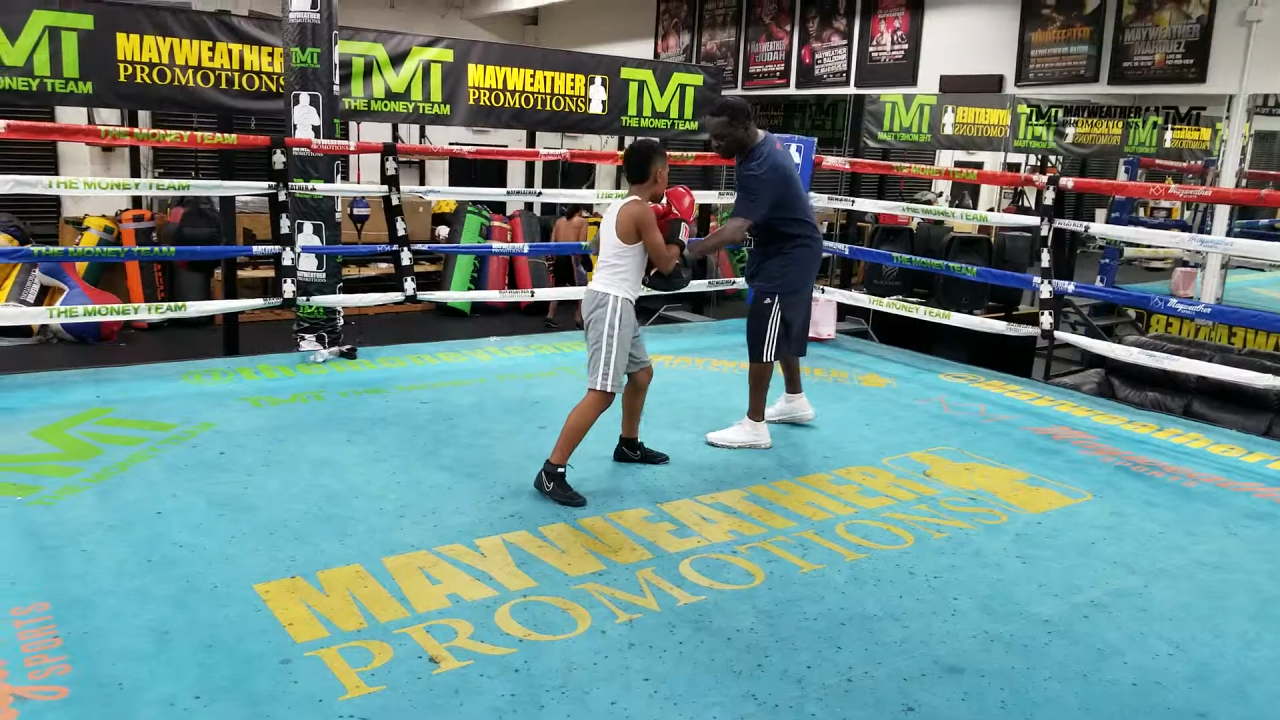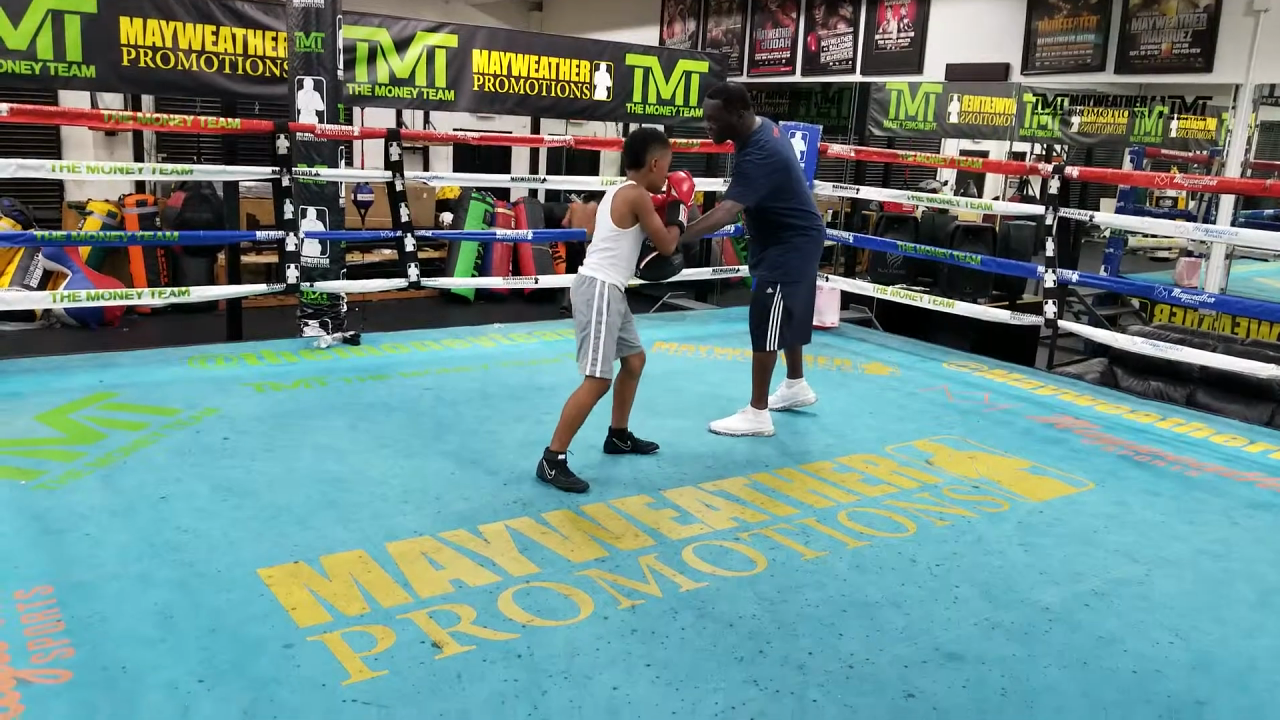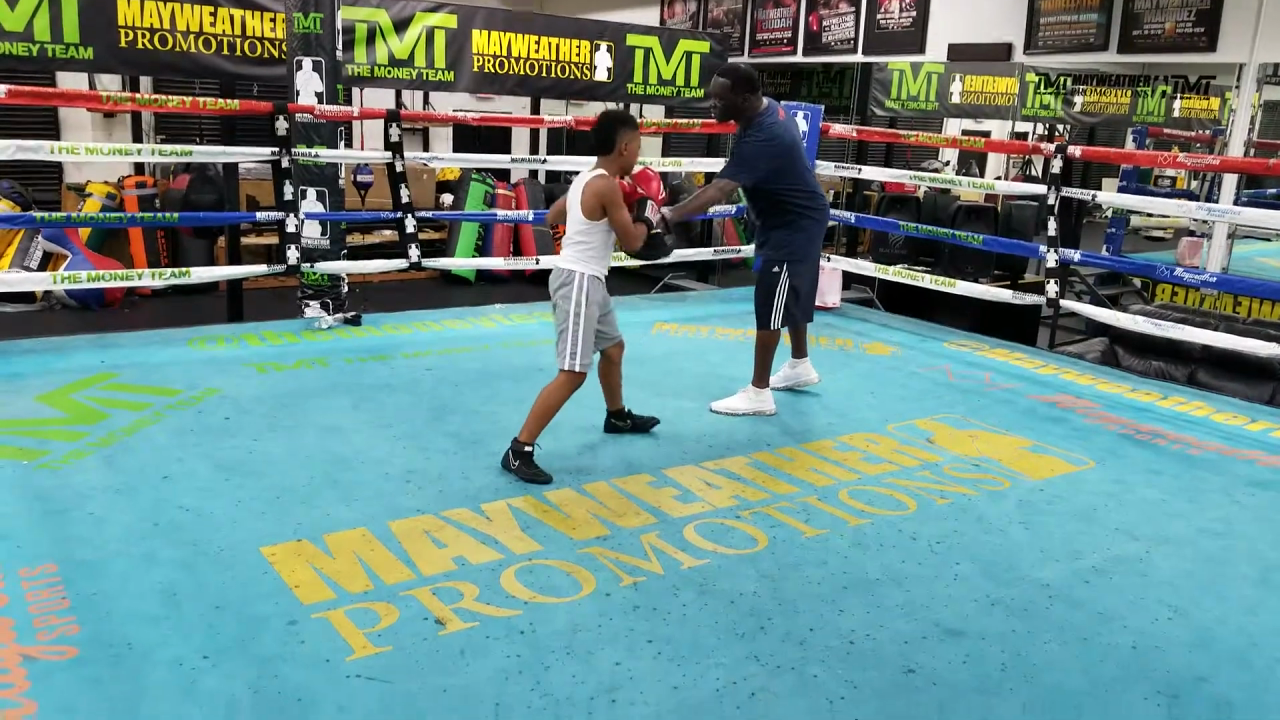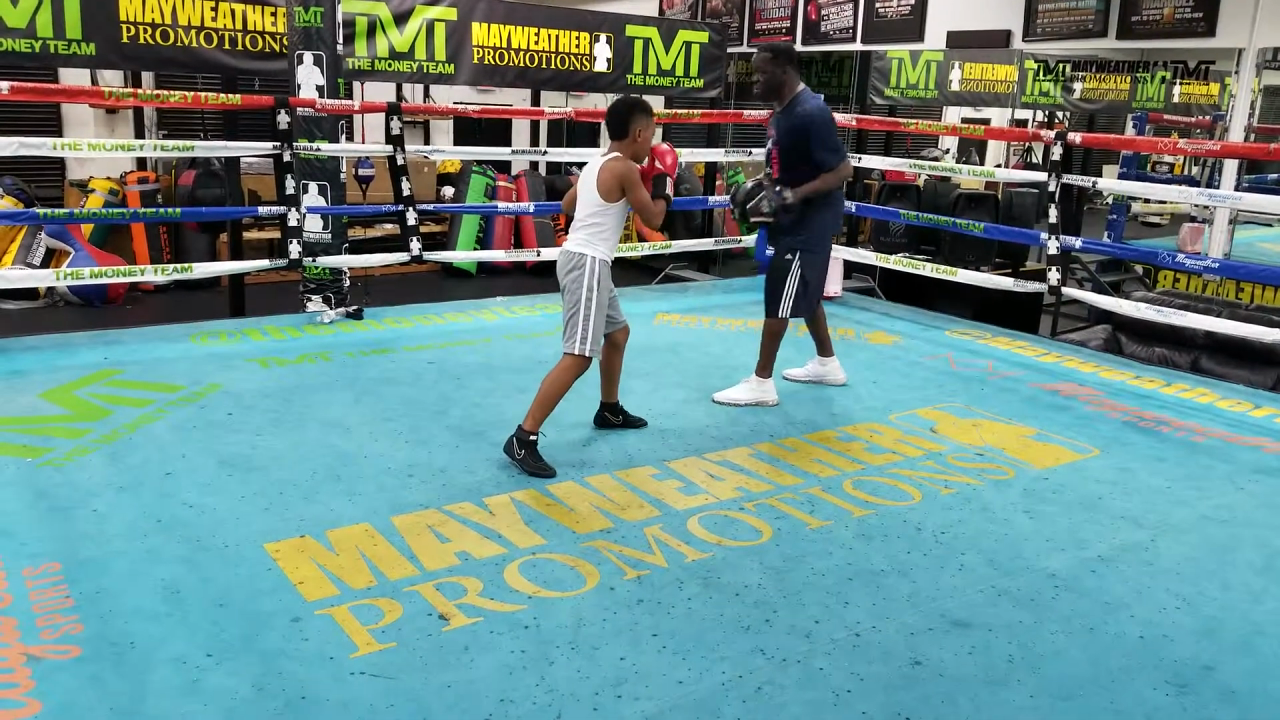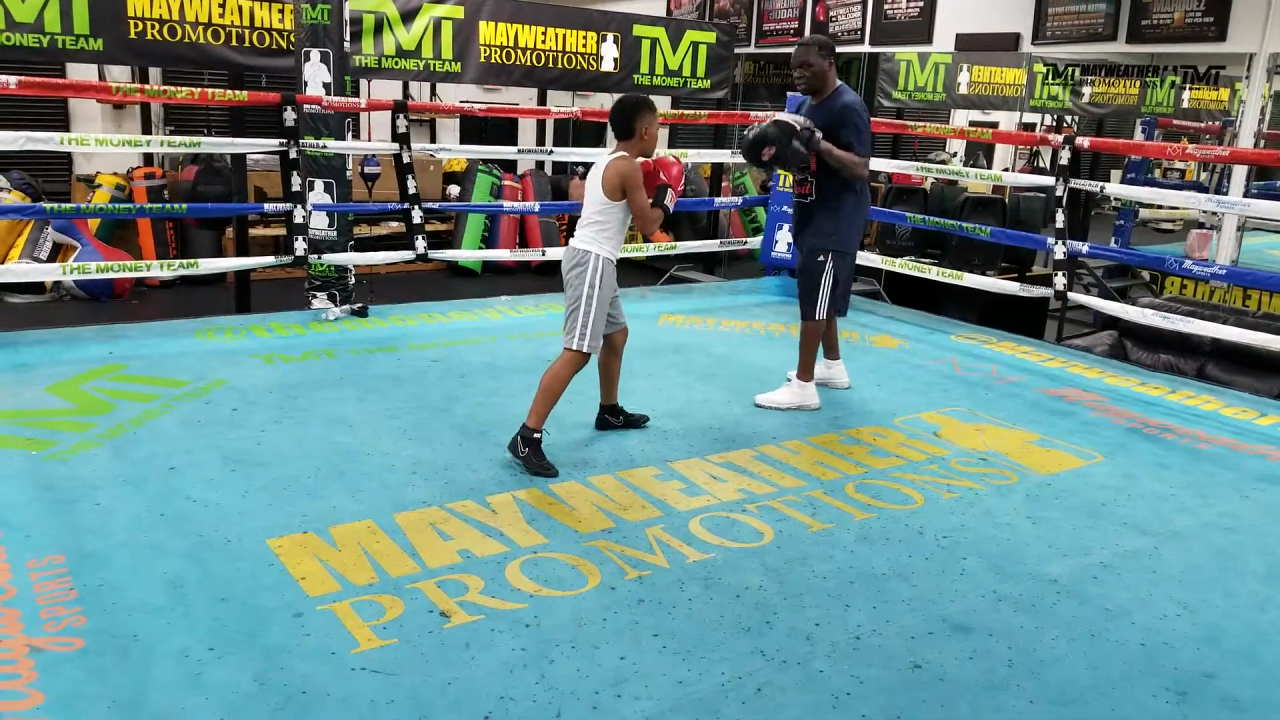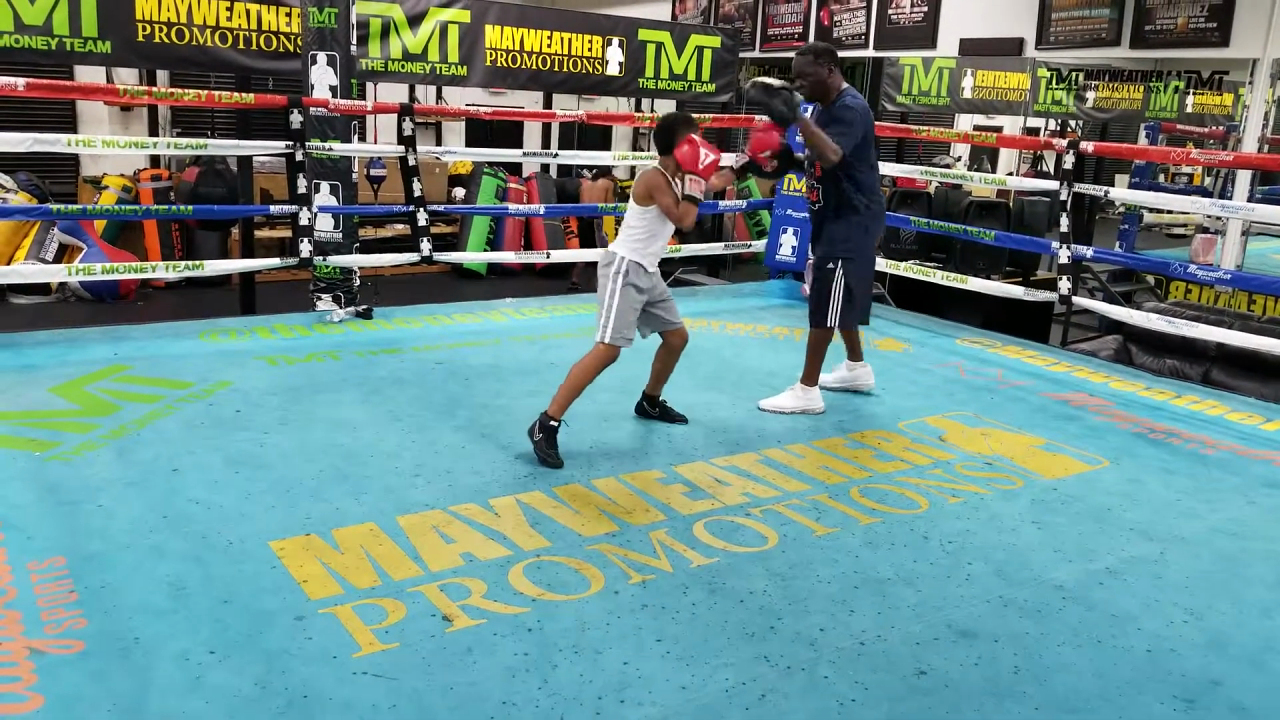
dt=0.5s
person 1, frame 1
left shoulder: (619, 207)
right shoulder: (641, 211)
left elbow: (597, 245)
right elbow: (665, 264)
right wrist: (680, 224)
left hip: (613, 302)
right hip: (611, 303)
left knee: (642, 373)
right knee: (601, 392)
left ankle: (629, 445)
right ankle: (552, 472)
person 1, frame 2
left shoulder: (617, 193)
right shoulder: (637, 195)
left elbow: (591, 229)
right elbow: (666, 245)
right wrist: (679, 207)
left hip: (608, 290)
right hip: (598, 289)
left knee: (634, 359)
right knee: (597, 379)
left ankle: (618, 436)
right ankle: (552, 459)
person 1, frame 3
left shoulder: (584, 180)
right shoulder: (606, 186)
left elbow: (552, 217)
right elbow: (633, 243)
right wrist: (648, 207)
left hip: (587, 280)
right hip: (578, 281)
left knee: (613, 349)
right knee: (573, 373)
left ankle: (618, 416)
right ankle: (519, 451)
person 1, frame 4
left shoulder: (596, 165)
right shoulder: (625, 168)
left elbow: (566, 205)
right elbow: (653, 219)
right wrist: (664, 179)
left hip: (585, 260)
right hip: (588, 263)
left knee: (618, 334)
right knee: (578, 356)
left ankle: (610, 410)
right ankle: (523, 439)
person 1, frame 5
left shoulder: (607, 163)
right shoulder: (629, 168)
right elbow: (648, 226)
right wrist: (668, 189)
left hip: (594, 260)
right hip: (592, 261)
left knee: (616, 335)
right knee: (577, 353)
left ankle: (610, 412)
right ankle: (527, 438)
person 1, frame 6
left shoulder: (674, 178)
right shoulder: (654, 177)
left elbow: (715, 183)
right elbow: (684, 221)
right wrist: (695, 177)
left hip: (646, 270)
right hip: (624, 268)
left knee: (677, 337)
right knee: (606, 350)
left ankle: (650, 402)
right ankle: (546, 425)
person 2, frame 1
left shoulder: (762, 167)
right shoulder: (762, 144)
left elbow: (734, 229)
left wrist: (688, 252)
left hip: (789, 255)
right hip: (784, 249)
left knee: (762, 335)
right knee: (780, 330)
left ankle: (754, 426)
right ankle: (795, 401)
person 2, frame 2
left shoulder: (759, 155)
right shoulder: (763, 127)
left elbow: (725, 212)
left wrist: (676, 237)
left hip: (791, 243)
right hip: (790, 238)
left knee: (765, 323)
right knee: (786, 315)
left ankle: (757, 414)
right ankle: (796, 386)
person 2, frame 3
left shoulder: (762, 137)
right shoulder: (768, 109)
left elbow: (718, 191)
left wrist: (667, 217)
left hip: (795, 224)
right hip: (793, 217)
left knee: (770, 303)
right knee: (788, 296)
left ankle: (758, 393)
right ankle: (800, 366)
person 2, frame 4
left shoulder: (810, 113)
right shoulder: (782, 109)
left elbow: (842, 171)
left wrist: (792, 197)
left hip: (812, 218)
right hip: (797, 217)
left knee: (780, 297)
right knee: (804, 291)
left ankle: (761, 383)
right ankle: (827, 363)
person 2, frame 5
left shoulder: (848, 106)
right shoulder: (805, 105)
left elbow: (860, 169)
left wrist: (816, 140)
right wrist: (772, 151)
left hip: (838, 216)
right hip: (812, 213)
left knee: (815, 297)
right knee: (820, 294)
left ankle: (803, 386)
right ankle: (832, 366)
person 2, frame 6
left shoulder: (850, 108)
right shoulder: (825, 106)
left elbow: (830, 155)
left wrist: (791, 114)
left hip: (853, 220)
right hip: (837, 217)
left knee: (826, 302)
right knee: (840, 297)
left ankle: (806, 391)
right ankle: (856, 366)
